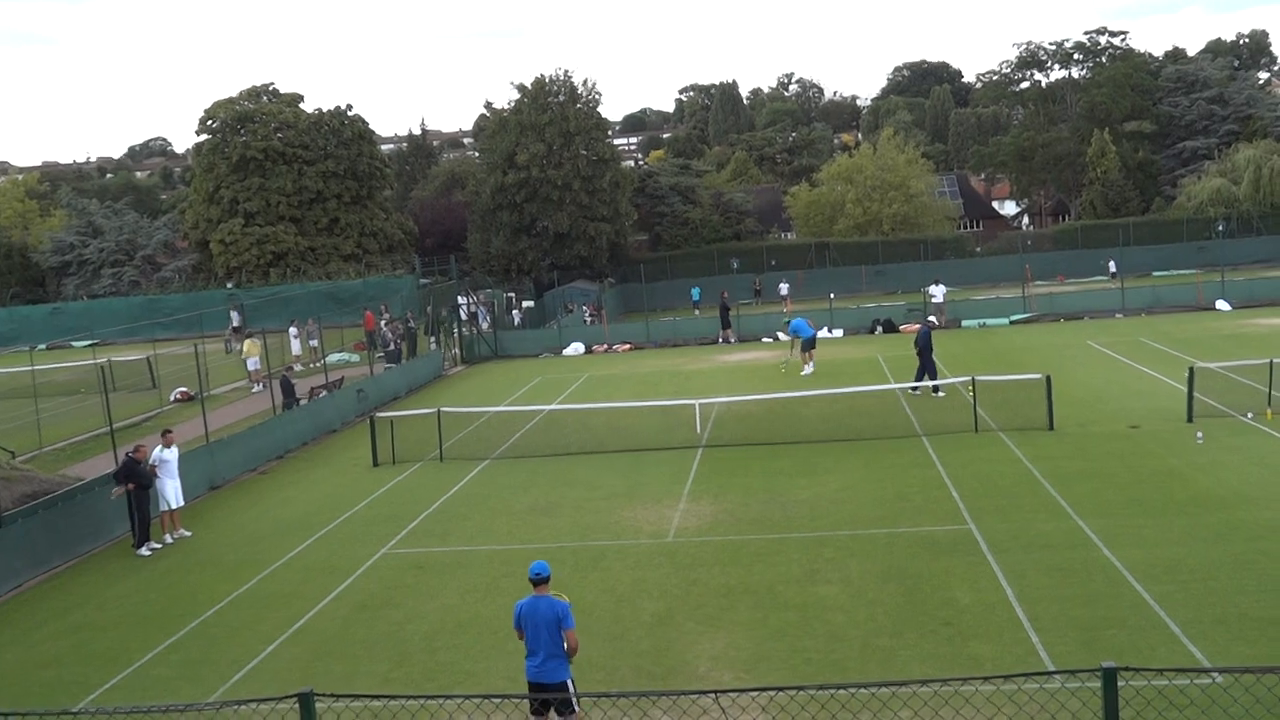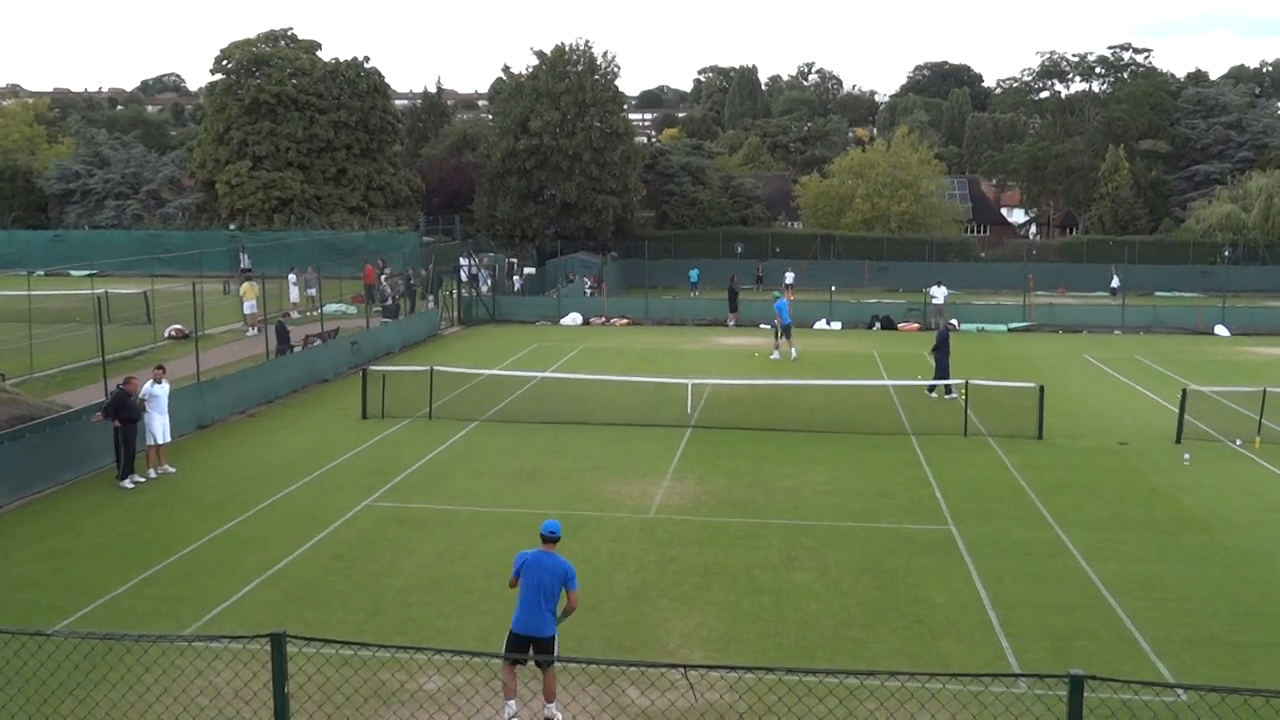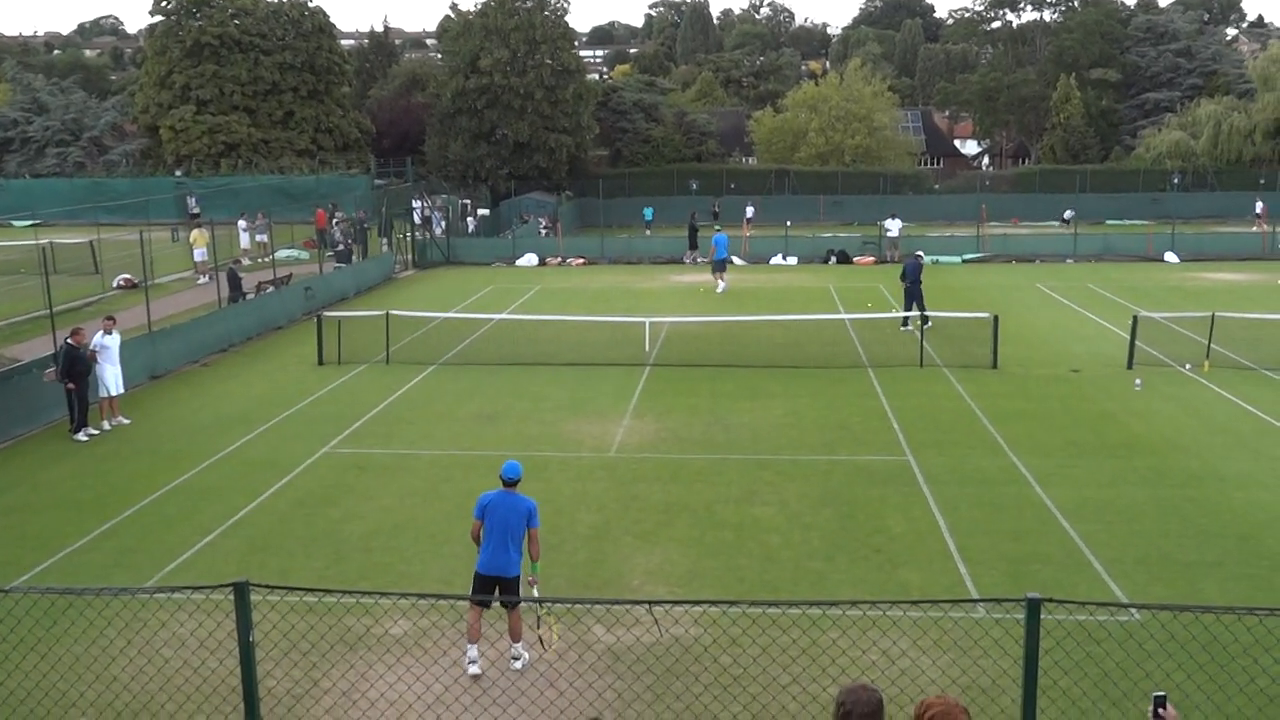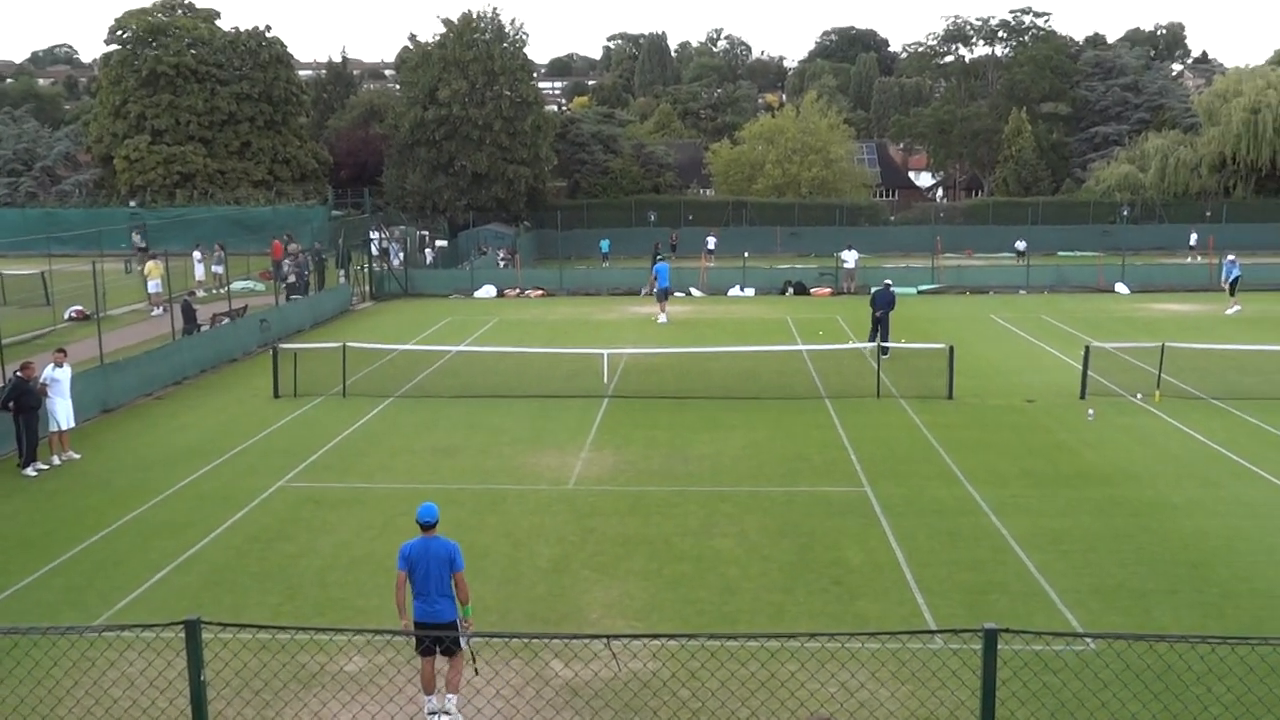
dt=0.7s
person 1, frame 1
left shoulder: (520, 606)
right shoulder: (560, 606)
right elbow: (573, 644)
right wrist: (568, 658)
left hip: (533, 674)
right hip: (558, 674)
person 1, frame 2
left shoulder: (524, 557)
right shoulder: (566, 567)
left elbow: (512, 584)
right elbow: (573, 603)
right wrist: (559, 619)
left hip: (520, 626)
right hip: (546, 629)
left knee: (508, 666)
right knee: (548, 672)
person 1, frame 3
left shoulder: (485, 499)
right shoulder: (529, 505)
left elbow: (474, 532)
right elbow: (533, 540)
right wrist: (534, 569)
left hip: (485, 567)
right hip: (511, 569)
left knee: (475, 610)
right knee: (513, 612)
left ankle: (472, 659)
right ankle: (517, 656)
person 1, frame 4
left shoulder: (407, 549)
right shoulder: (451, 547)
left elbow: (400, 585)
right elbow: (460, 583)
left wrist: (403, 617)
right wrist: (467, 613)
left hip: (421, 616)
right hip: (447, 615)
left knee: (427, 663)
right knee: (456, 660)
